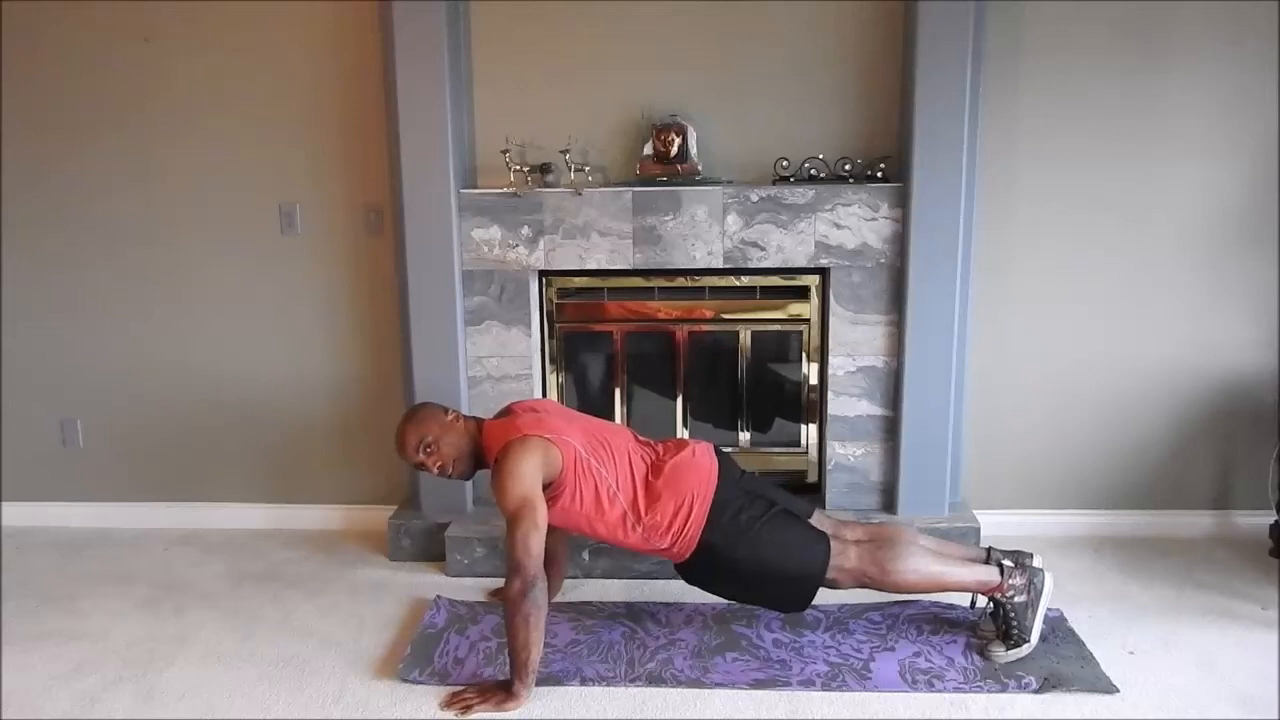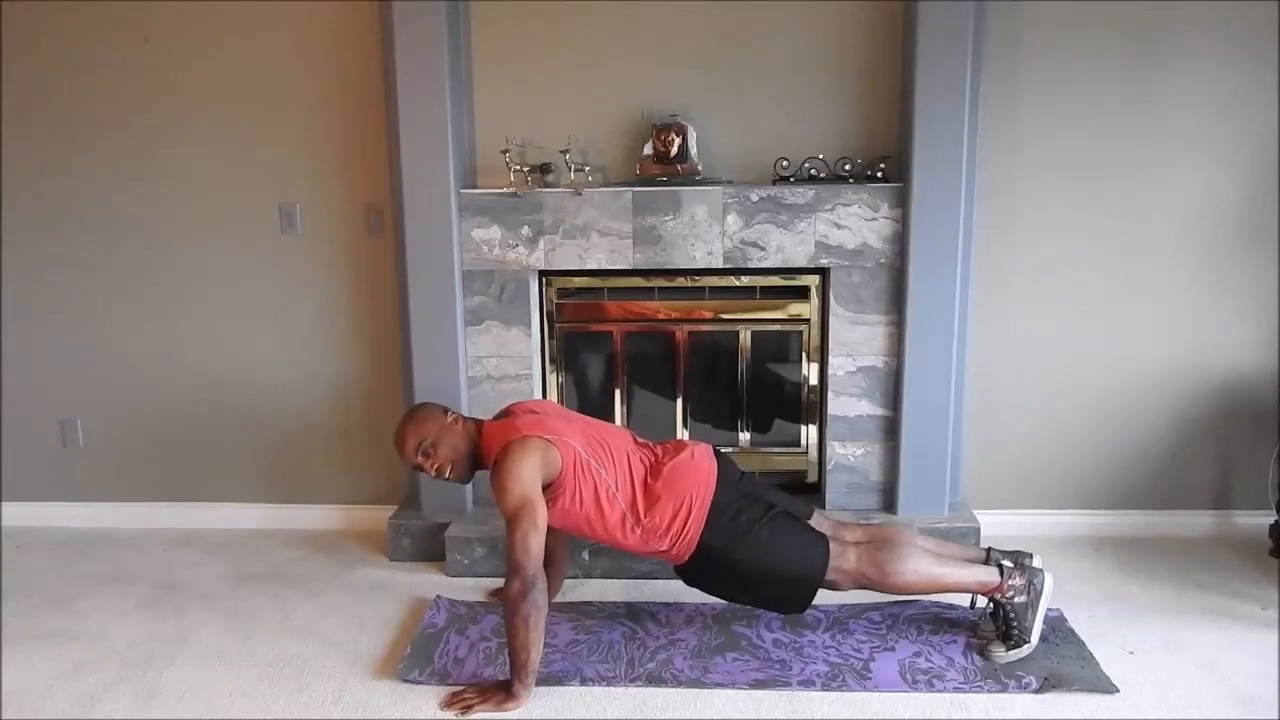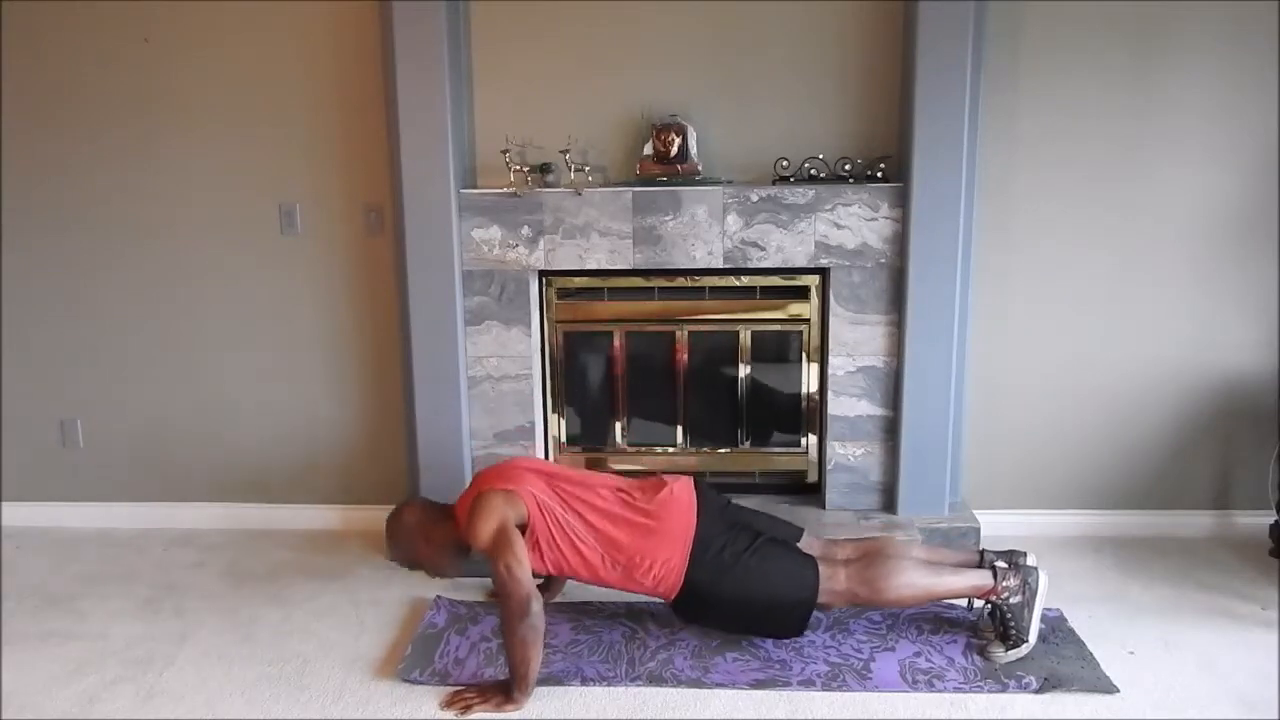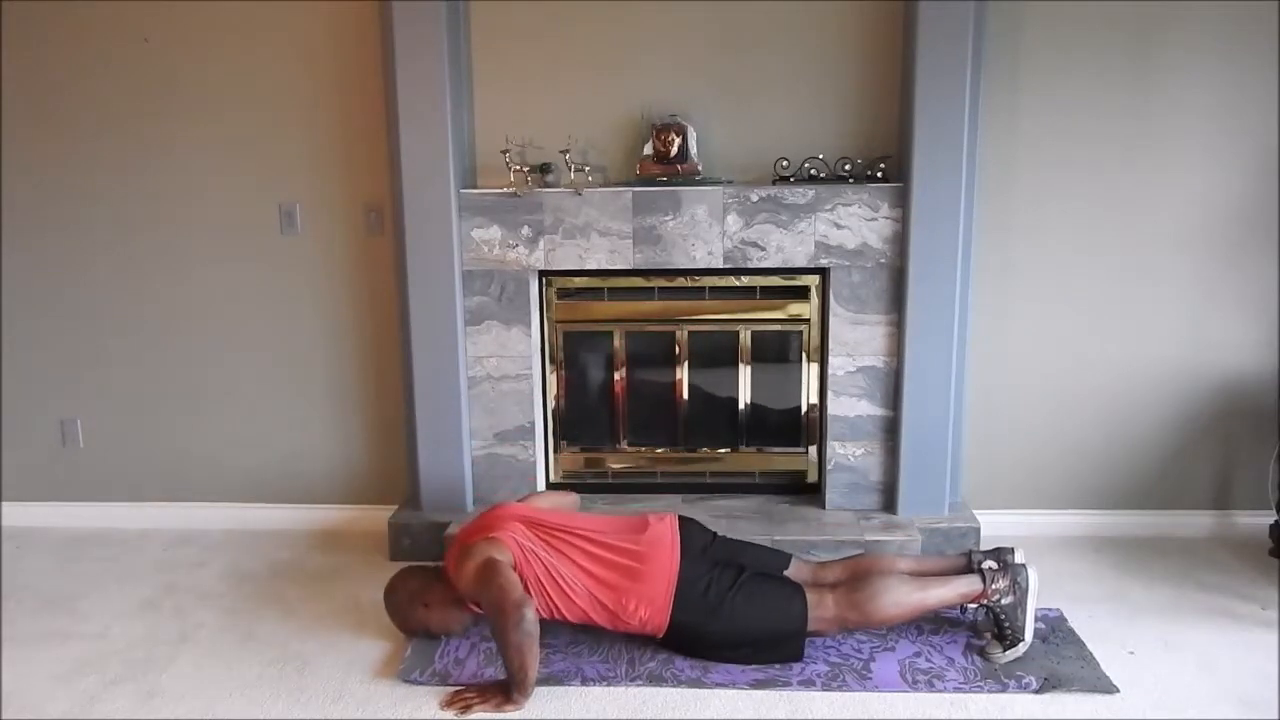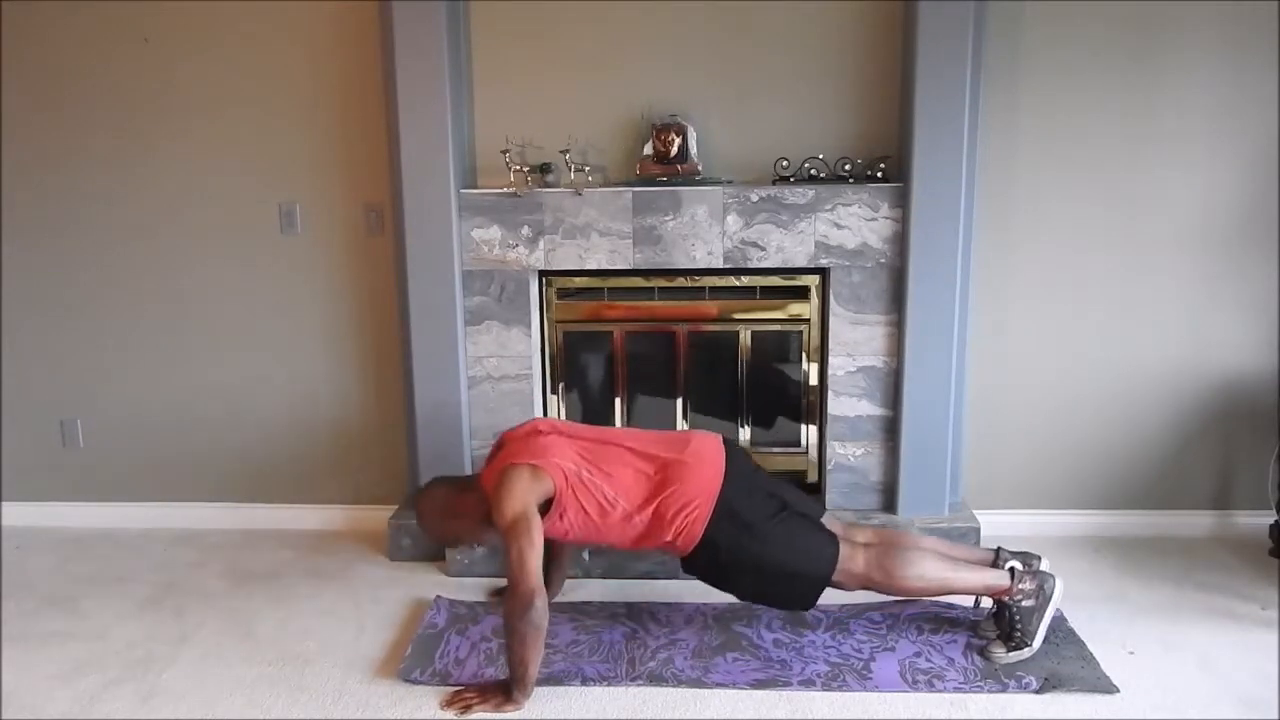
dt=0.7s
person 1, frame 1
left shoulder: (512, 463)
right shoulder: (518, 419)
left elbow: (524, 582)
right elbow: (556, 516)
right wrist: (540, 593)
left hip: (696, 518)
right hip: (697, 474)
left knee: (851, 568)
right knee: (846, 538)
left ankle: (1006, 583)
right ankle: (1000, 561)
person 1, frame 2
left shoulder: (512, 464)
right shoulder: (517, 420)
left elbow: (525, 582)
right elbow: (558, 517)
right wrist: (543, 594)
left hip: (697, 519)
right hip: (696, 476)
left knee: (850, 569)
right knee: (846, 538)
left ankle: (1010, 584)
right ankle: (1000, 562)
person 1, frame 3
left shoulder: (482, 517)
right shoulder: (498, 485)
left elbow: (522, 601)
right wrist: (539, 590)
left hip: (688, 558)
right hip: (683, 507)
left knee: (844, 585)
right knee: (836, 555)
left ankle: (1003, 584)
right ankle: (994, 563)
person 1, frame 4
left shoulder: (470, 563)
right shoulder: (491, 529)
left elbow: (516, 612)
right elbow: (568, 499)
left hip: (676, 597)
right hip: (669, 542)
left knee: (833, 611)
right knee: (822, 577)
left ankle: (995, 587)
right ankle: (982, 565)
person 1, frame 5
left shoulder: (509, 492)
right shoulder: (518, 446)
left elbow: (525, 601)
right wrist: (547, 584)
left hip: (700, 511)
right hip: (707, 464)
left knee: (855, 565)
right knee: (849, 537)
left ankle: (1018, 586)
right ankle: (1006, 563)
